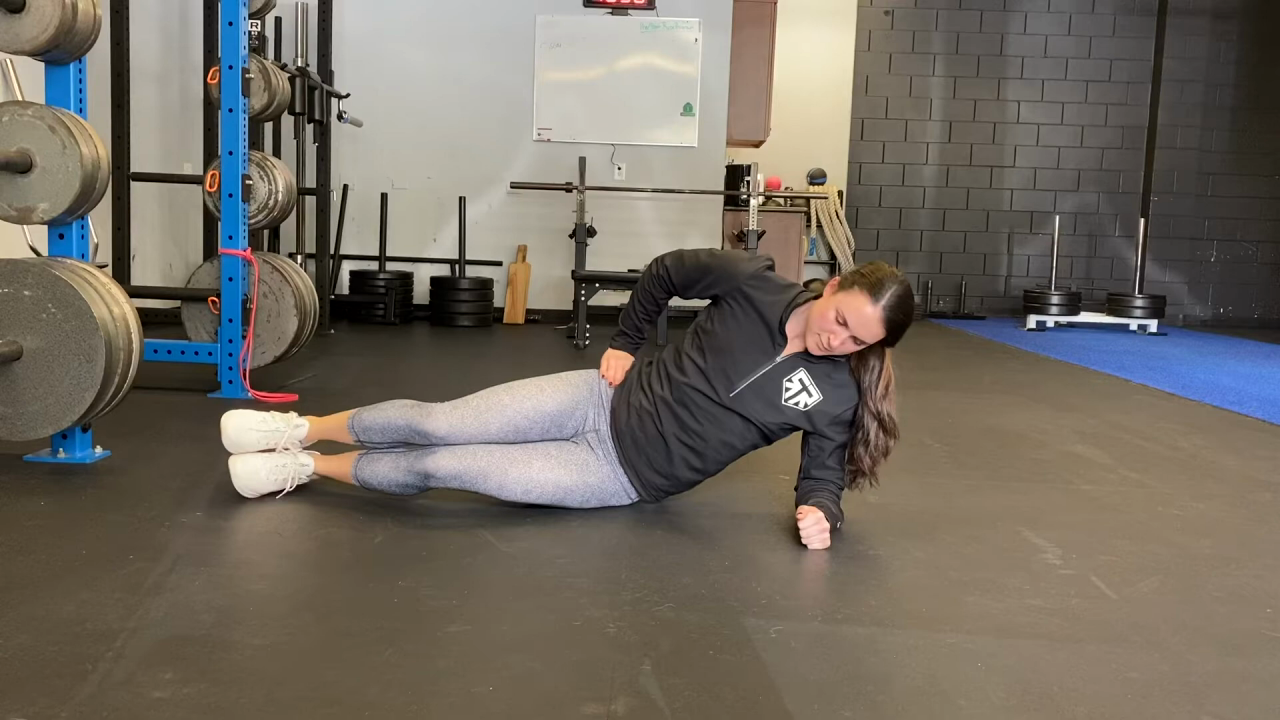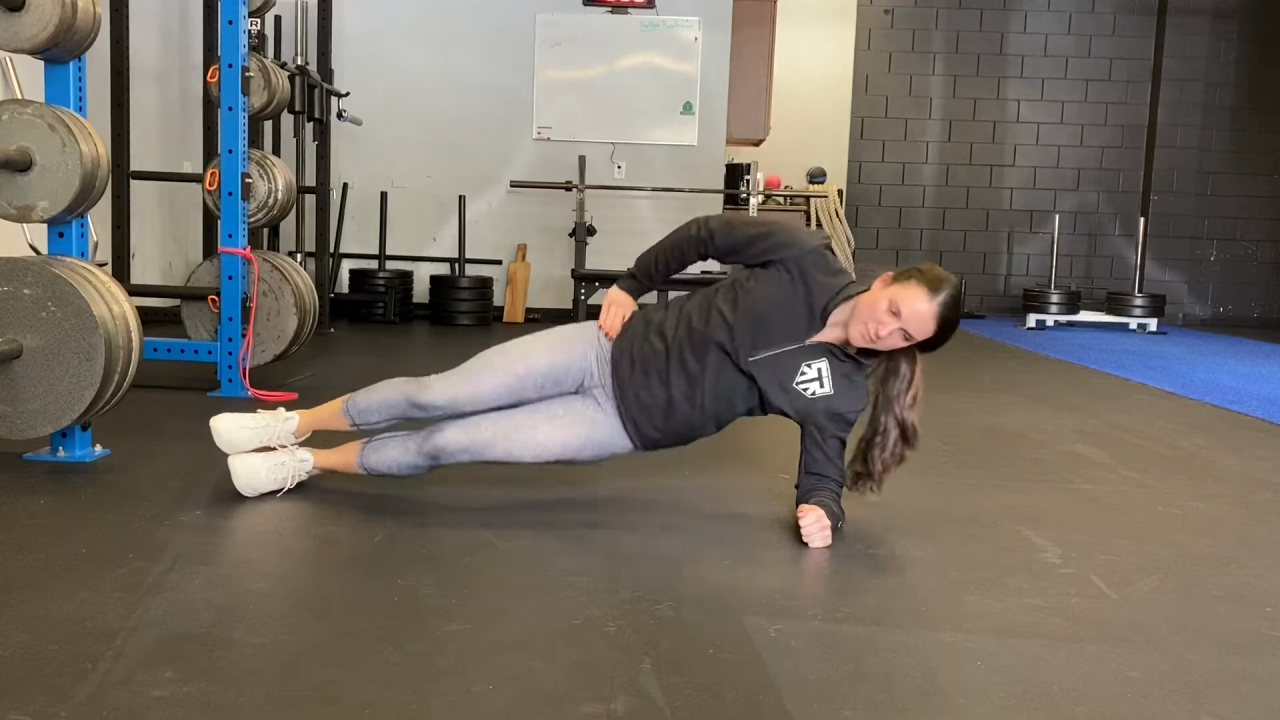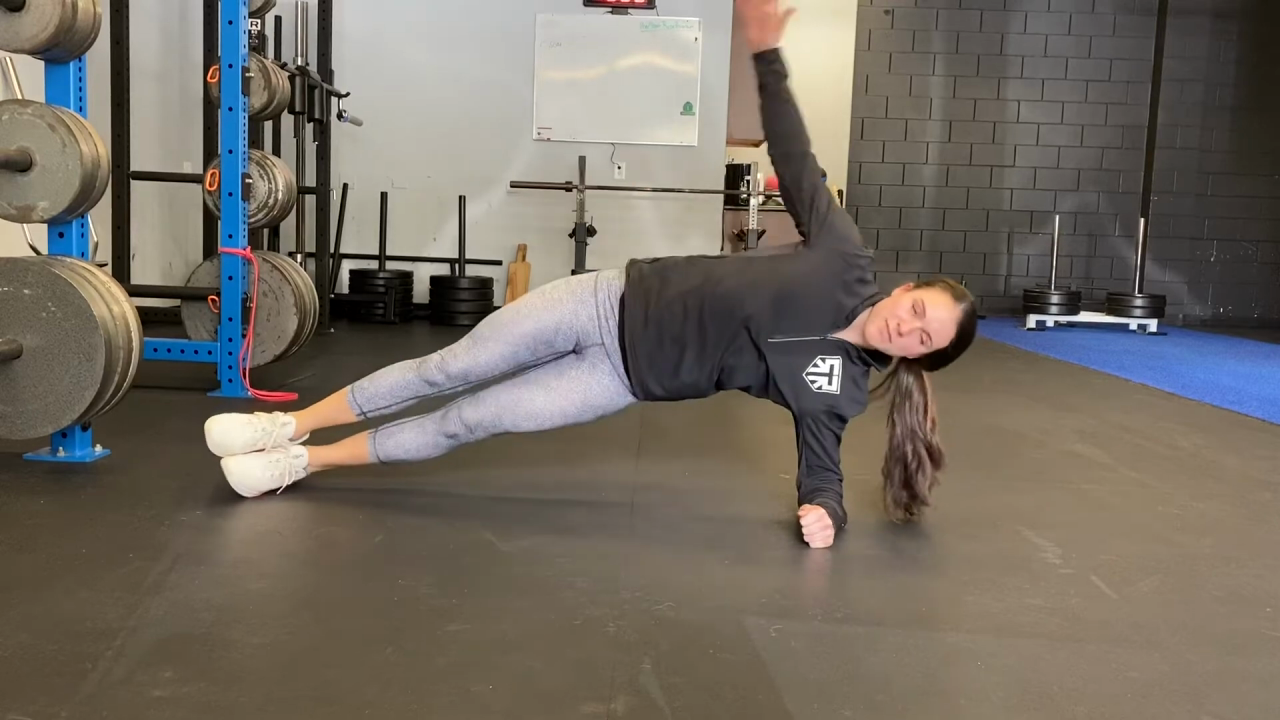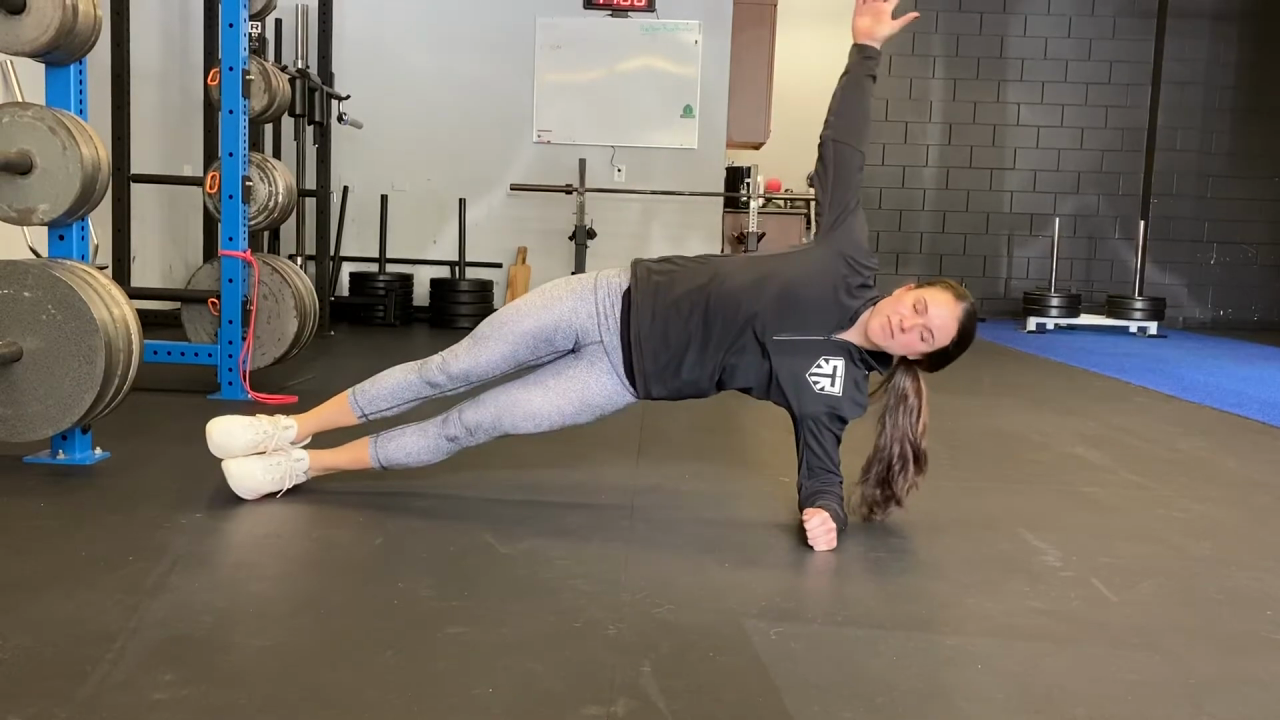
dt=0.5s
person 1, frame 1
left shoulder: (838, 399)
right shoulder: (754, 283)
left elbow: (824, 475)
right elbow: (664, 272)
left wrist: (819, 511)
right wrist: (622, 343)
left hip: (626, 474)
right hip: (607, 397)
left knee: (444, 469)
right knee: (434, 422)
left ankle: (306, 468)
right ankle: (301, 427)
person 1, frame 2
left shoulder: (843, 390)
right shoulder: (808, 260)
left elbow: (824, 468)
right elbow: (704, 234)
left wrist: (820, 507)
right wrist: (628, 288)
left hip: (629, 421)
right hip: (612, 349)
left knee: (450, 444)
right knee: (437, 395)
left ankle: (304, 465)
right ankle: (293, 422)
person 1, frame 3
left shoulder: (836, 388)
right shoulder: (845, 262)
left elbow: (821, 460)
right elbow: (793, 158)
left wrist: (821, 511)
left hip: (629, 375)
right hip: (613, 300)
left knee: (464, 423)
right knee: (445, 371)
left ankle: (300, 463)
right ankle: (286, 427)
person 1, frame 4
left shoulder: (836, 387)
right shoulder: (852, 265)
left elbow: (820, 462)
right elbow: (839, 149)
left wrist: (823, 513)
left hip: (628, 374)
right hip: (615, 299)
left knee: (468, 426)
right knee: (447, 373)
left ankle: (304, 466)
right ankle: (289, 429)
